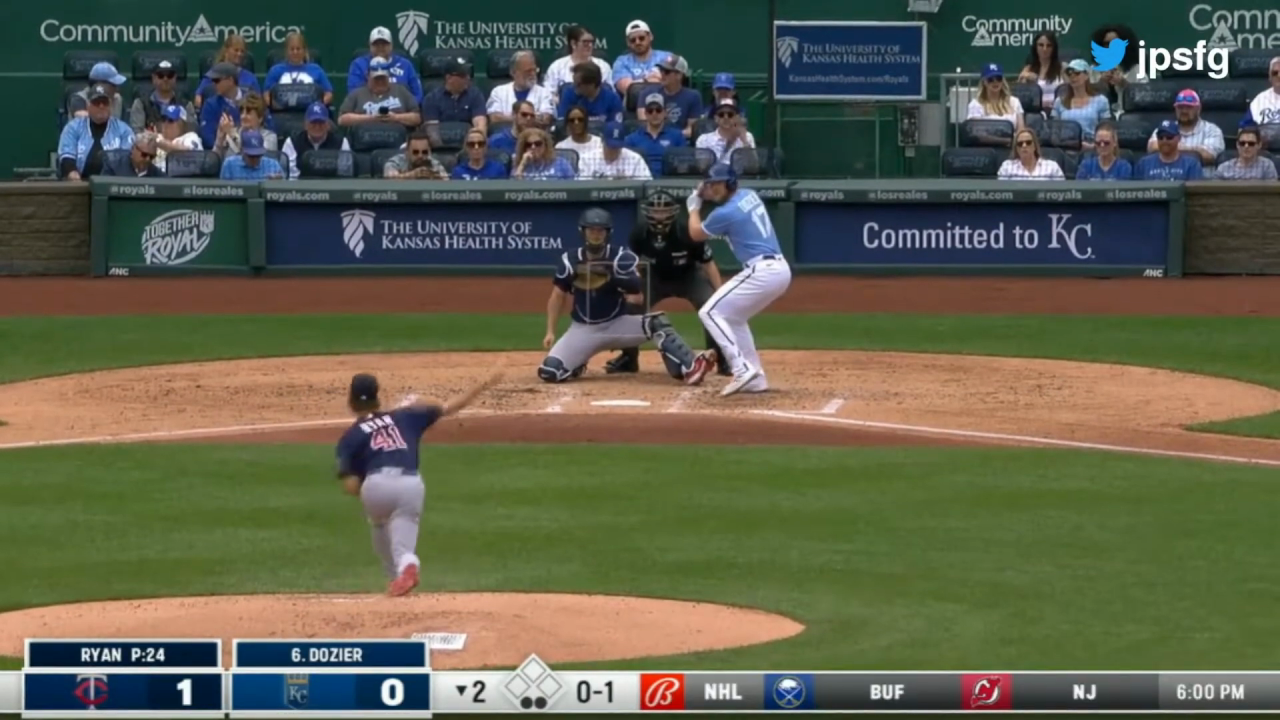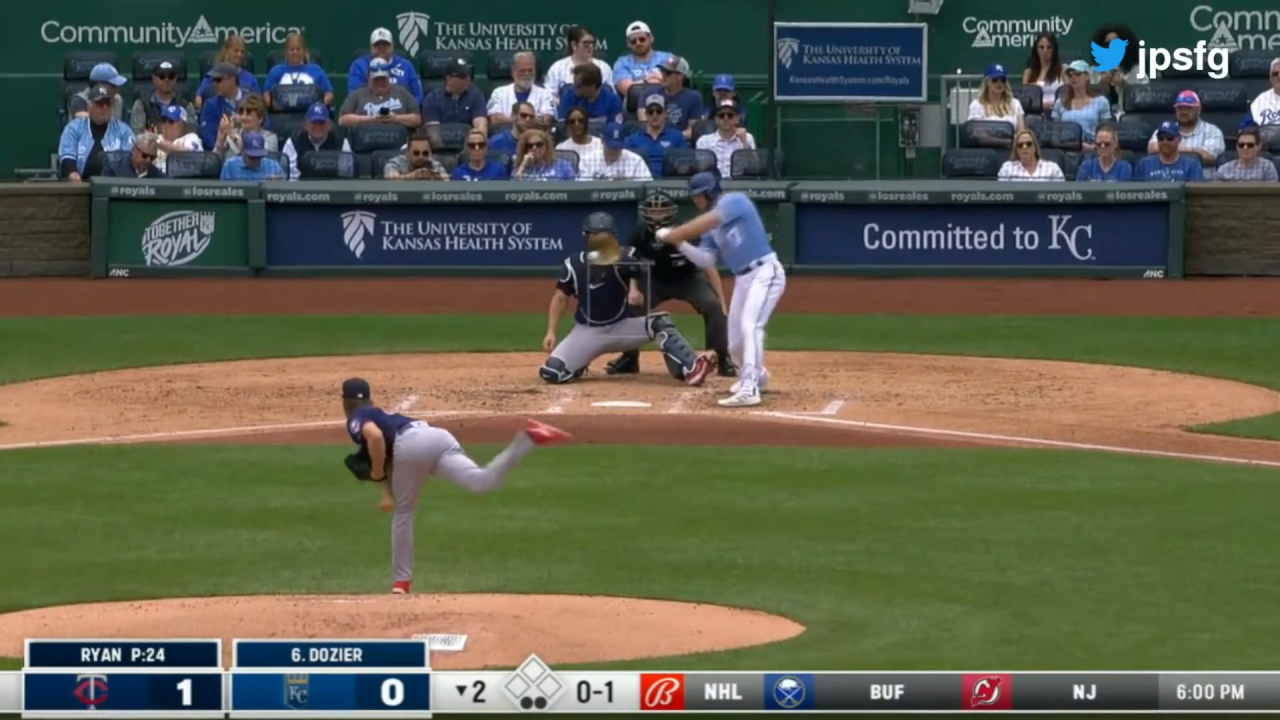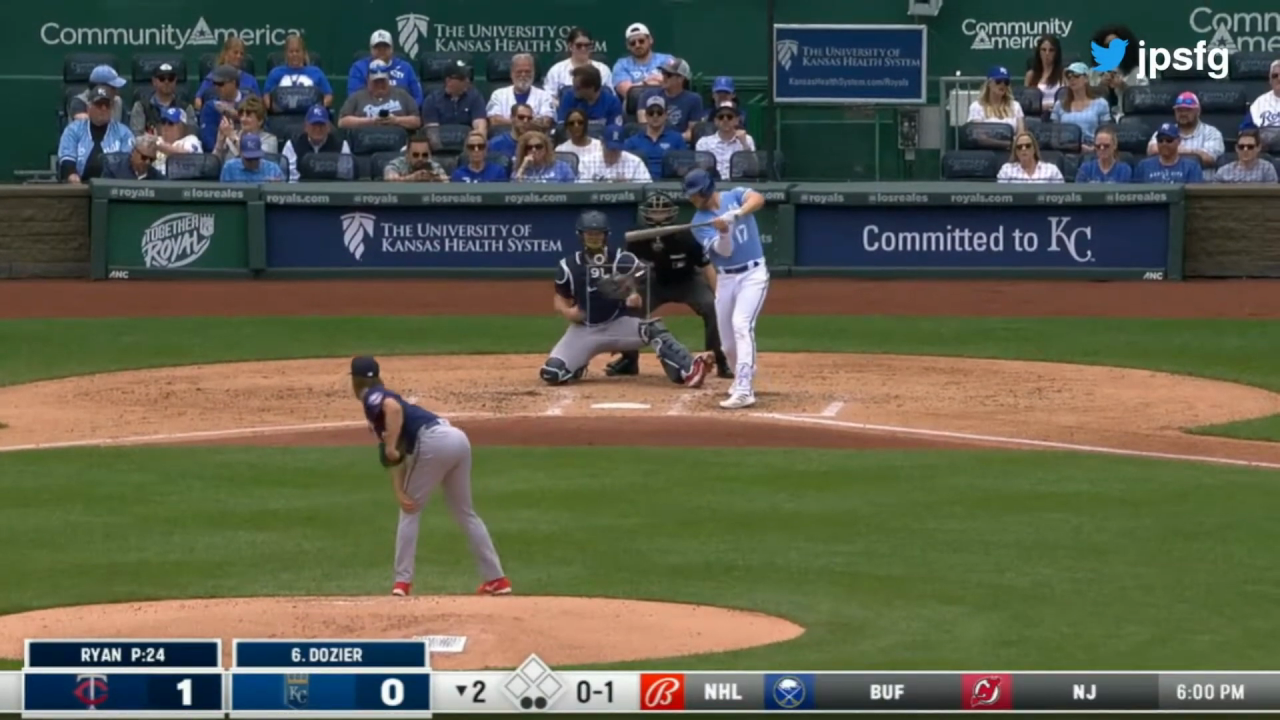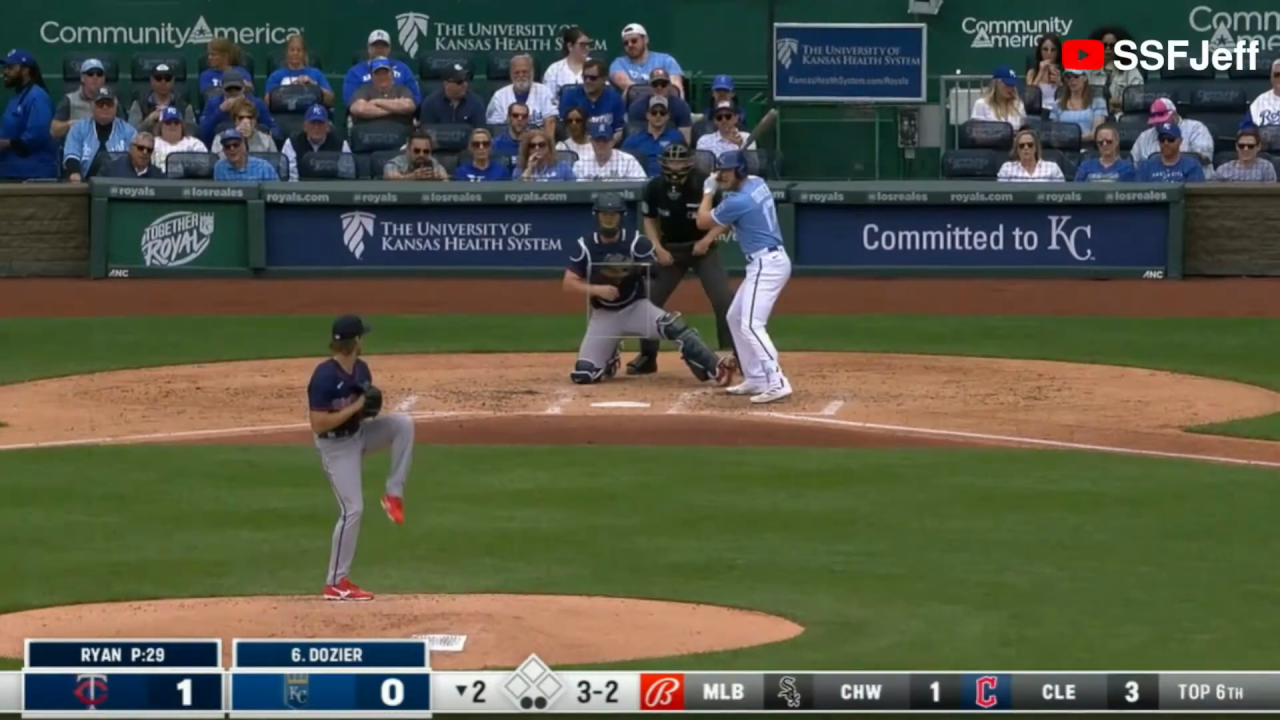
dt=0.4s
person 1, frame 1
left shoulder: (349, 437)
right shoulder: (403, 417)
left elbow: (350, 487)
right elbow: (449, 408)
right wrist: (481, 386)
left hip: (374, 488)
right hip: (410, 487)
left knee: (379, 523)
right knee: (403, 551)
left ankle: (396, 576)
right ankle: (408, 567)
person 1, frame 2
left shoulder: (356, 419)
right shoulder: (380, 415)
left elbow: (375, 436)
right elbow: (389, 463)
left wrist: (377, 472)
right wrist: (386, 495)
left hip: (410, 444)
right hip: (437, 437)
left knee: (402, 512)
right knee: (483, 481)
left ankle: (401, 579)
right ankle: (529, 437)
person 1, frame 3
left shoulder: (372, 397)
right shoulder: (379, 406)
left elbow: (394, 407)
right elbow: (398, 456)
left wrist: (391, 448)
right wrist: (399, 491)
left hip: (433, 443)
right hip: (456, 438)
left knee: (411, 512)
right knee: (465, 513)
left ankle: (402, 581)
right ankle: (495, 579)
person 1, frame 4
left shoulder: (360, 367)
right shoulder: (324, 377)
left elbow: (370, 392)
right elbow: (318, 424)
left wrist: (370, 402)
right wrist: (355, 407)
left hip: (361, 431)
right hip: (335, 445)
left knee: (404, 423)
right knee: (353, 508)
left ankle: (394, 494)
right ankle: (336, 583)
person 2, frame 1
left shoulder: (725, 213)
right shoulder: (749, 195)
left elbow: (696, 235)
left wrist: (693, 207)
right wrist: (705, 195)
left hip: (761, 272)
right hip: (780, 270)
left knee: (710, 313)
right knee: (734, 319)
left ankle: (741, 369)
right ankle: (755, 378)
person 2, frame 2
left shoulder: (735, 200)
right shoulder: (709, 229)
left elbow: (703, 226)
right elbow: (706, 261)
left wrist: (670, 234)
right wrist: (680, 244)
left hip: (767, 274)
right hip: (743, 279)
left knee: (750, 327)
right knee: (735, 340)
left ankle: (748, 391)
right ankle: (756, 375)
person 2, frame 3
left shoulder: (736, 195)
right shoulder: (700, 222)
left elbow: (758, 200)
right elbow: (725, 251)
left wrist: (734, 215)
right wrist: (723, 232)
left hip: (753, 274)
right hip: (725, 279)
left knee: (741, 326)
right knee: (728, 338)
left ankle: (744, 391)
right ankle: (744, 376)
person 2, frame 4
left shoulder: (739, 200)
right shoulder: (757, 183)
left elbow: (703, 221)
right elbow: (729, 217)
left wrist: (708, 191)
right wrist: (708, 239)
left hip: (767, 265)
right hip: (766, 264)
left knee: (751, 325)
right knee: (736, 318)
left ankle: (776, 384)
right ankle: (756, 379)
person 3, frame 1
left shoulder: (688, 233)
right shoulder: (640, 233)
left elbow: (708, 265)
left hip: (689, 277)
right hip: (655, 278)
left ankle: (721, 356)
right ankle: (629, 356)
person 3, frame 2
right shoulder: (639, 236)
left elbow: (708, 266)
left wrist: (722, 300)
left hip: (688, 279)
right hip: (655, 281)
left knee: (713, 306)
left ankle: (723, 358)
right ankle: (629, 357)
person 3, frame 3
left shoulder: (685, 237)
right shoulder: (639, 238)
left elbow: (707, 268)
left hip: (687, 282)
right hip: (655, 283)
left knee: (713, 307)
left ankle: (722, 360)
right ankle: (629, 359)
person 3, frame 4
left shoulder: (703, 184)
right shoulder: (654, 187)
right elbow: (649, 220)
right wrist: (658, 248)
left hip: (703, 249)
right hip: (670, 250)
left knee: (723, 297)
right knee: (652, 299)
left ankle: (736, 350)
right ankle: (647, 356)
person 4, frame 1
left shoulder: (621, 256)
right shoulder: (569, 260)
left elbow: (636, 287)
right elbow: (558, 295)
left wrist: (608, 277)
right wrist: (550, 331)
left hip: (617, 324)
right hip: (583, 329)
left knee: (657, 323)
right knee: (549, 372)
left ankle: (688, 367)
right ankle: (575, 365)
person 4, frame 2
left shoulder: (621, 256)
right shoulder: (574, 264)
left elbow: (640, 271)
right elbow: (560, 298)
left wrist: (621, 263)
right wrist: (551, 332)
left hip: (622, 327)
right hip: (587, 332)
left knee: (660, 323)
right knee: (551, 372)
left ankle: (691, 368)
right ankle: (578, 366)
person 4, frame 3
left shoulder: (620, 259)
right shoulder: (568, 265)
left elbow: (645, 273)
right elbow: (558, 299)
left wrist: (630, 280)
right wrist: (568, 312)
left hip: (617, 325)
right hip: (583, 331)
left knee: (653, 329)
right knee: (551, 373)
left ankle: (689, 370)
right ankle: (577, 366)
person 4, frame 4
left shoulder: (636, 242)
right shoulder: (584, 246)
right elbow: (568, 283)
left wrist: (633, 268)
right wrist: (597, 289)
left hip: (636, 308)
right hip: (603, 316)
left knee: (672, 326)
right knee: (582, 375)
left ankle: (715, 369)
right ankle: (609, 360)
